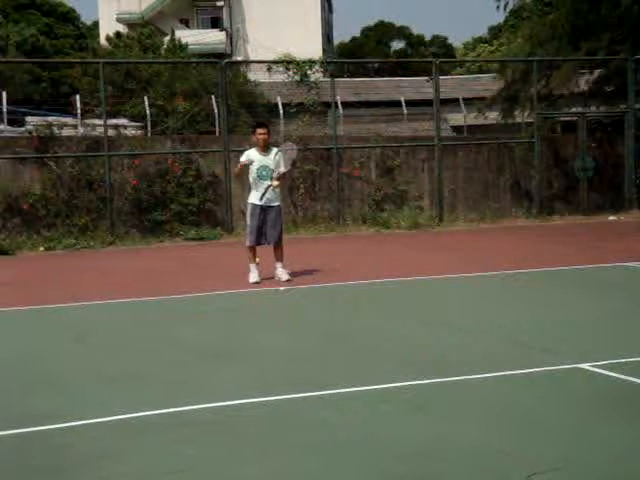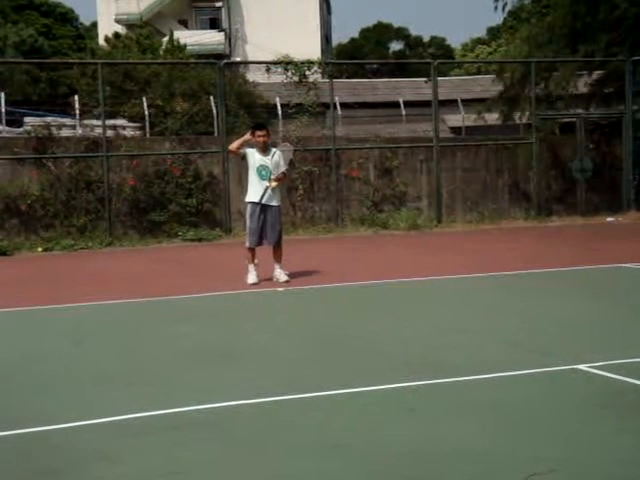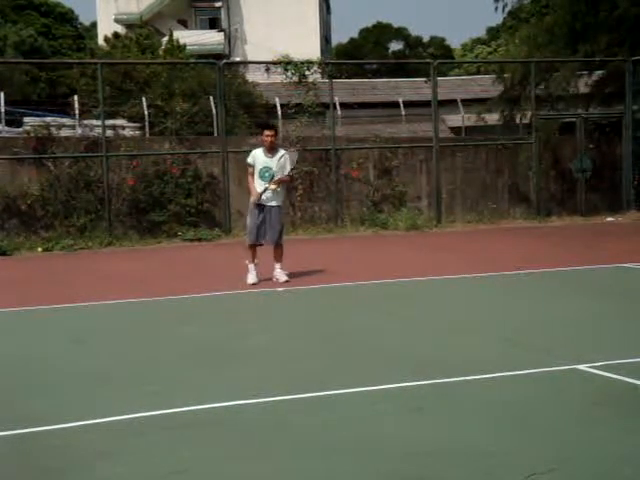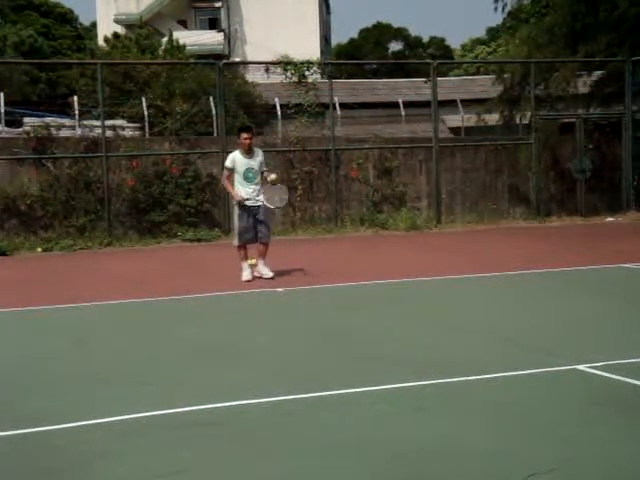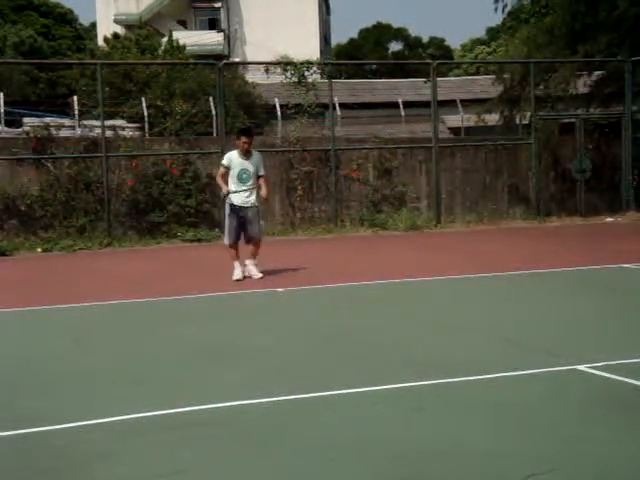
dt=1s
person 1, frame 1
left shoulder: (276, 153)
right shoulder: (249, 154)
right elbow: (236, 173)
left wrist: (280, 177)
right wrist: (242, 165)
left hip: (274, 201)
right hip: (255, 201)
left knee: (277, 237)
right knee: (252, 238)
left ankle: (280, 268)
right ankle: (253, 270)
person 1, frame 2
left shoulder: (276, 153)
right shoulder: (249, 153)
left elbow: (283, 174)
right elbow: (232, 148)
left wrist: (279, 178)
right wrist: (246, 137)
left hip: (273, 201)
right hip: (254, 200)
left knee: (276, 238)
right knee: (252, 238)
left ankle: (278, 270)
right ankle: (252, 271)
person 1, frame 3
left shoulder: (283, 155)
right shoulder: (255, 154)
left elbow: (289, 176)
right elbow: (250, 175)
left wrist: (280, 181)
right wrist: (253, 191)
left hip: (275, 202)
right hip: (257, 202)
left knee: (277, 238)
right knee: (253, 238)
left ankle: (278, 270)
right ankle: (252, 271)
person 1, frame 4
left shoulder: (259, 154)
right shoulder: (233, 157)
right elbow: (226, 179)
left wrist: (269, 177)
right wrist: (235, 194)
left hip: (260, 202)
right hip: (243, 203)
left knee: (265, 236)
right knee: (242, 238)
left ankle: (261, 265)
right ankle: (246, 268)
person 1, frame 5
left shoulder: (257, 157)
right shoulder: (230, 156)
left elbow: (261, 176)
right elbow: (219, 176)
left wrist: (264, 189)
right wrist: (224, 187)
left hip: (252, 203)
right hip: (234, 203)
left knee: (255, 238)
right knee: (233, 239)
left ankle: (250, 265)
right ankle: (237, 267)
